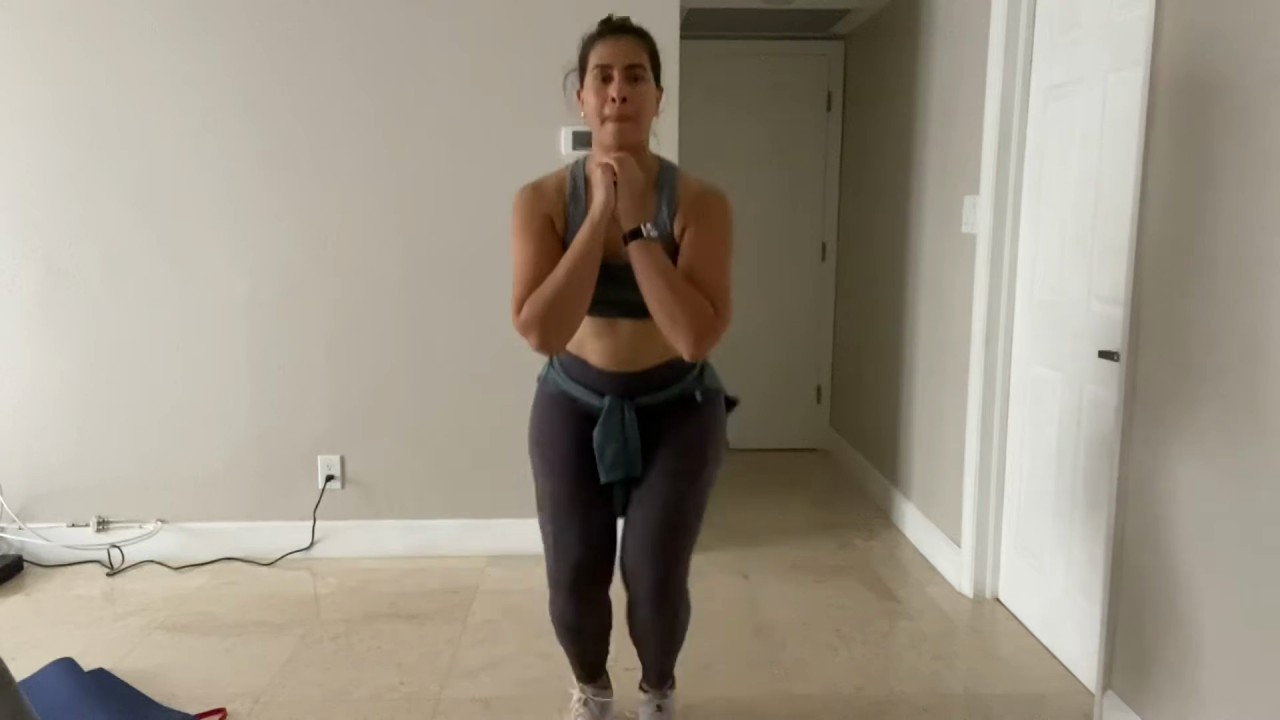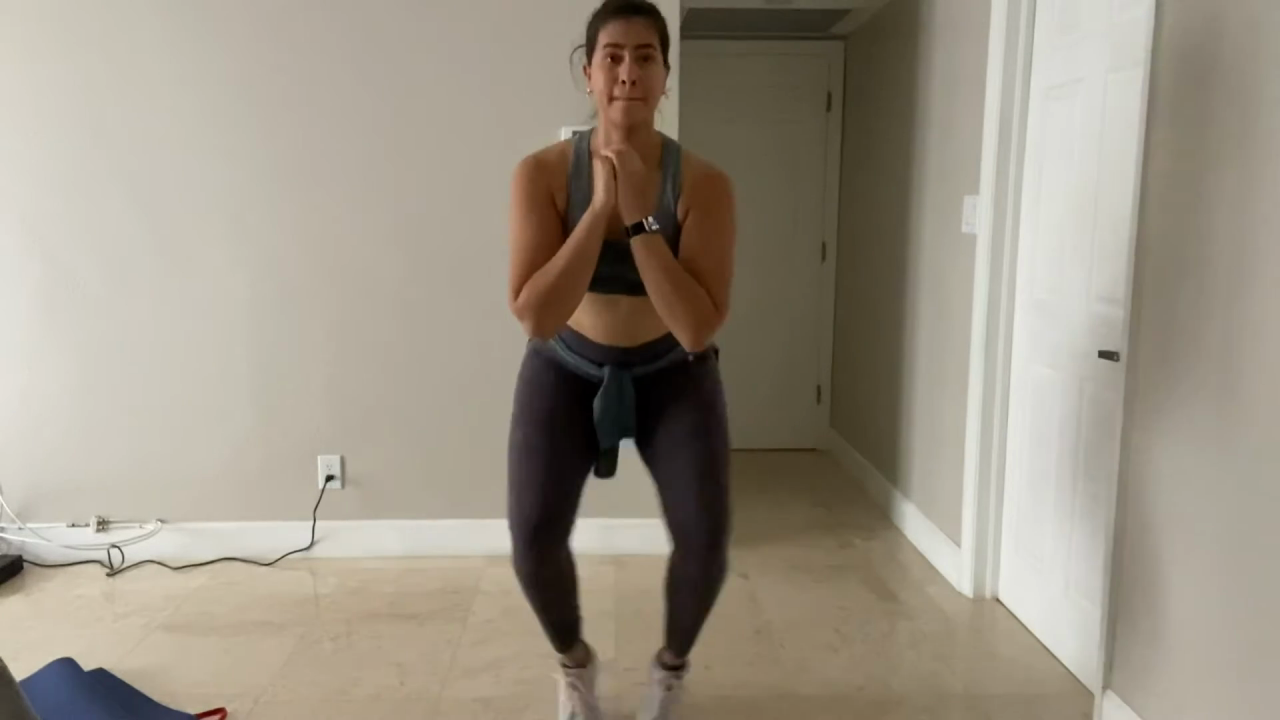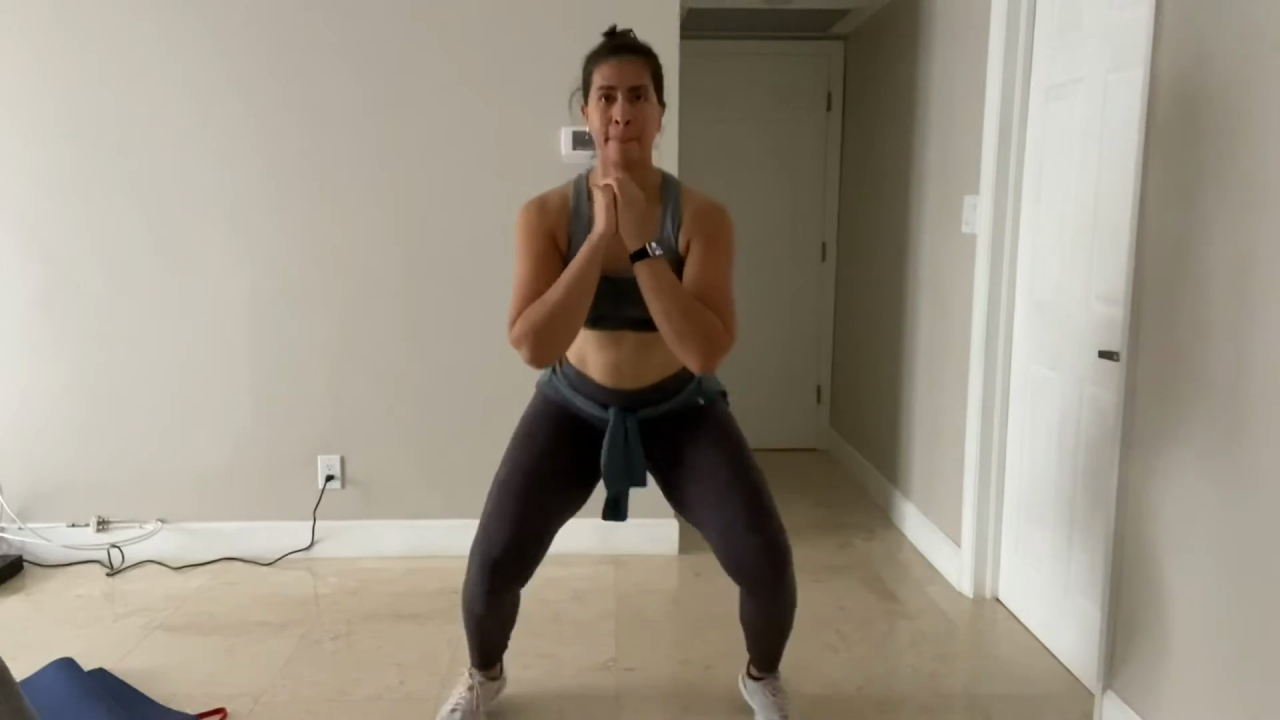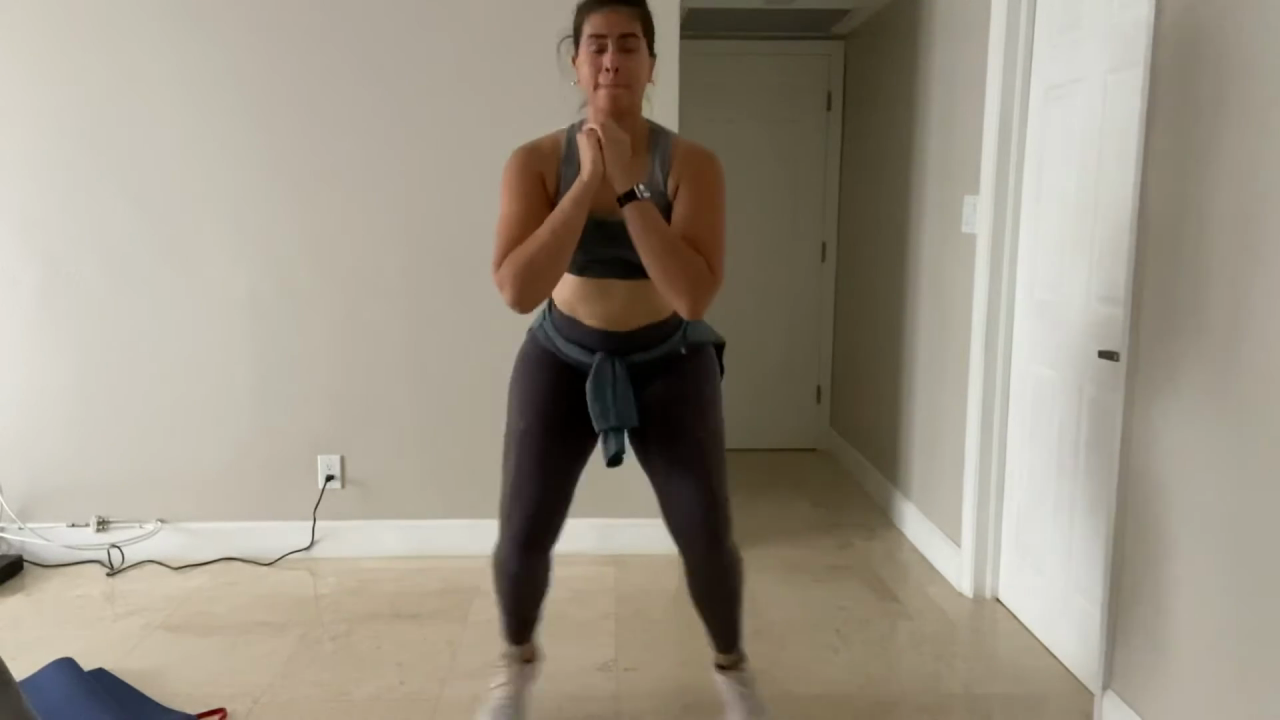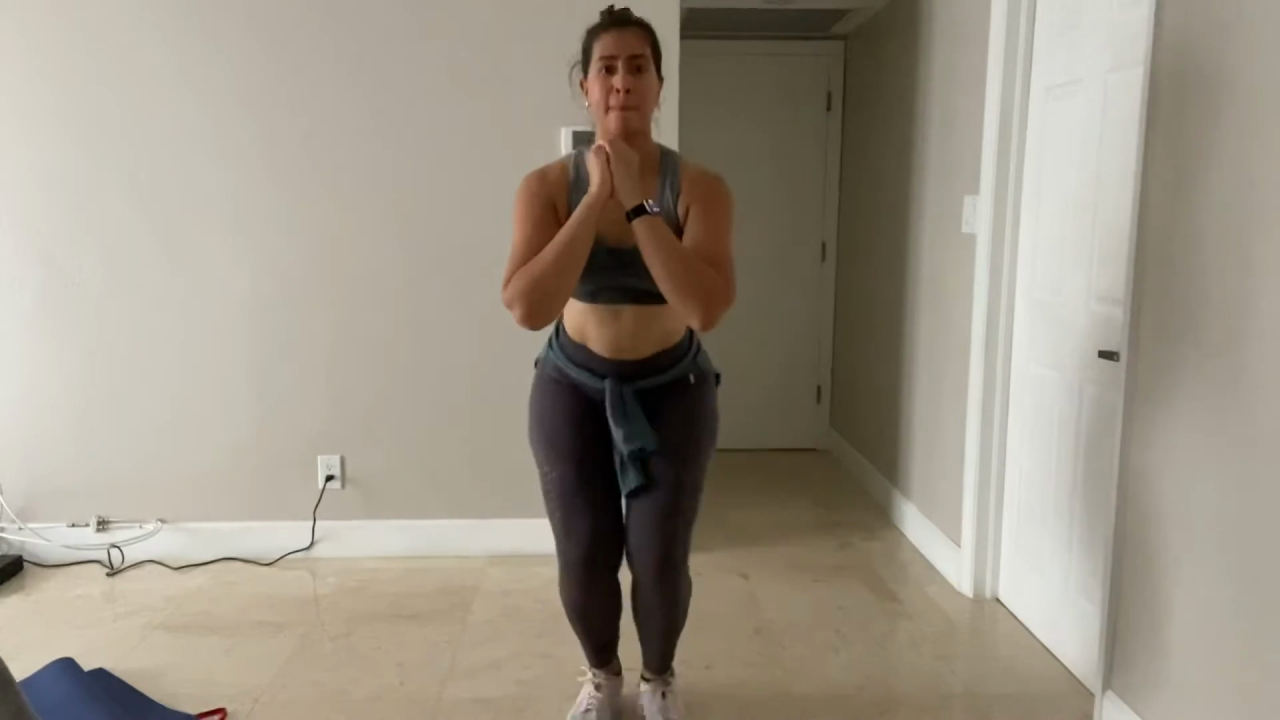
dt=1s
person 1, frame 1
left shoulder: (700, 202)
right shoulder: (541, 199)
left elbow: (699, 336)
right elbow: (540, 333)
left wrist: (638, 226)
right wrist: (600, 218)
left hip: (677, 404)
right hip: (576, 403)
left knee: (655, 574)
right knee: (576, 576)
person 1, frame 2
left shoulder: (702, 182)
right shoulder: (541, 174)
left elbow: (700, 327)
right elbow: (535, 316)
left wrist: (641, 218)
right wrist: (602, 209)
left hip: (671, 373)
right hip: (568, 370)
left knee: (703, 537)
right knee: (534, 531)
person 1, frame 3
left shoulder: (703, 216)
right shoulder: (547, 213)
left elbow: (708, 352)
right elbow: (532, 348)
left wrist: (641, 245)
right wrist: (600, 239)
left hip: (680, 413)
right hip: (574, 410)
left knee: (767, 563)
right knee: (492, 566)
person 1, frame 4
left shoulder: (690, 164)
right shoulder: (534, 162)
left elbow: (694, 296)
right elbow: (517, 291)
left wrist: (629, 189)
right wrist: (588, 183)
left hip: (666, 365)
right hip: (563, 364)
left knee: (704, 537)
right knee: (524, 535)
right ankle: (518, 659)
person 1, frame 5
left shoulder: (699, 186)
right shoulder: (547, 184)
left elbow: (707, 310)
right elbow: (525, 308)
left wrist: (639, 207)
right wrist: (596, 201)
left hip: (672, 387)
right hip: (575, 386)
left knee: (659, 553)
right knee: (585, 555)
